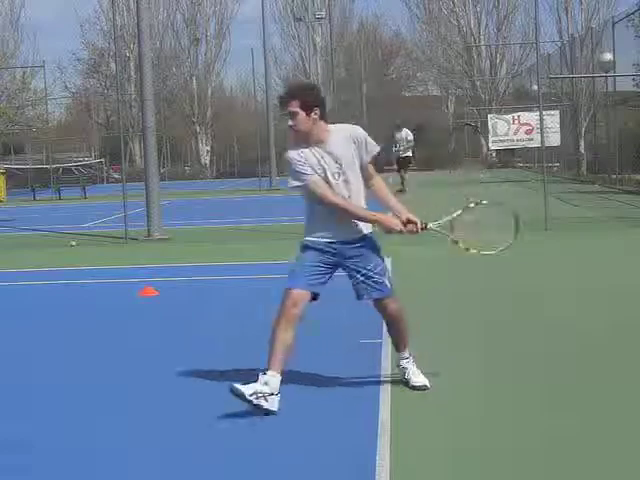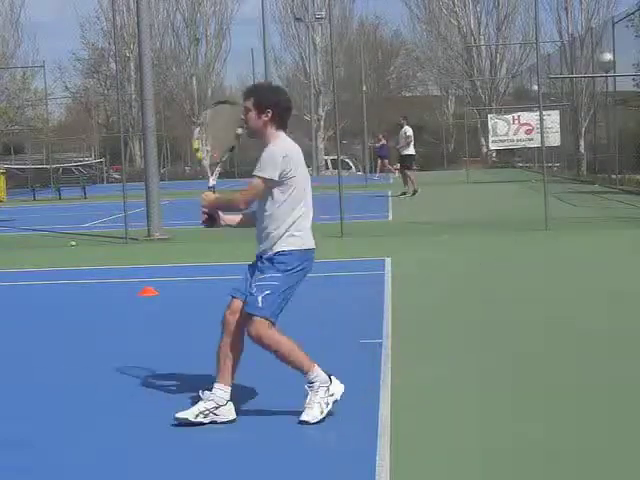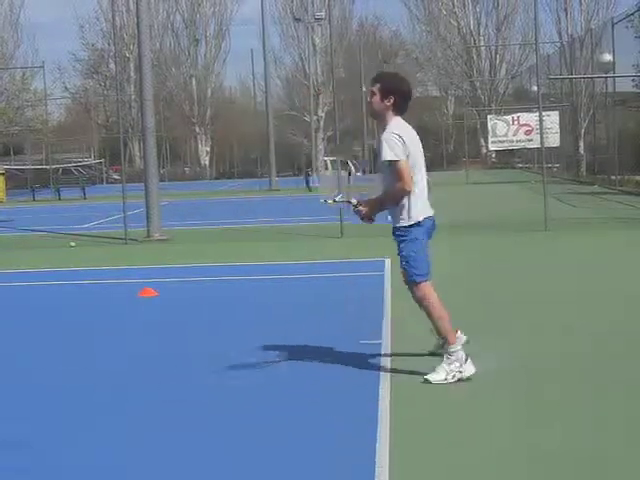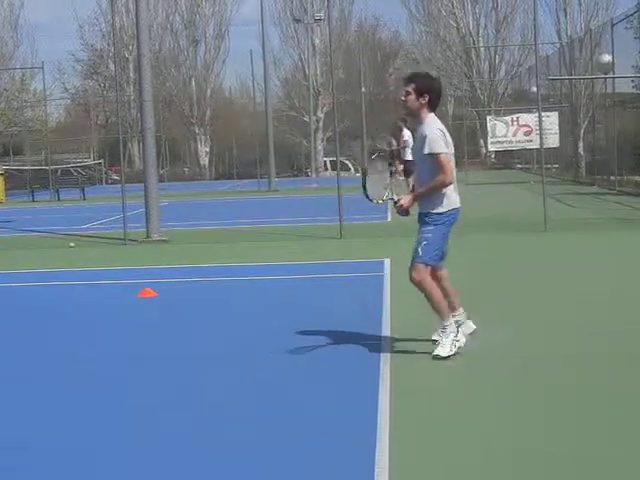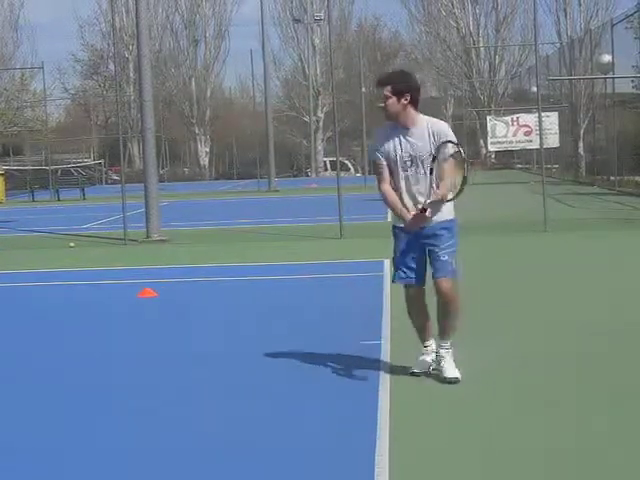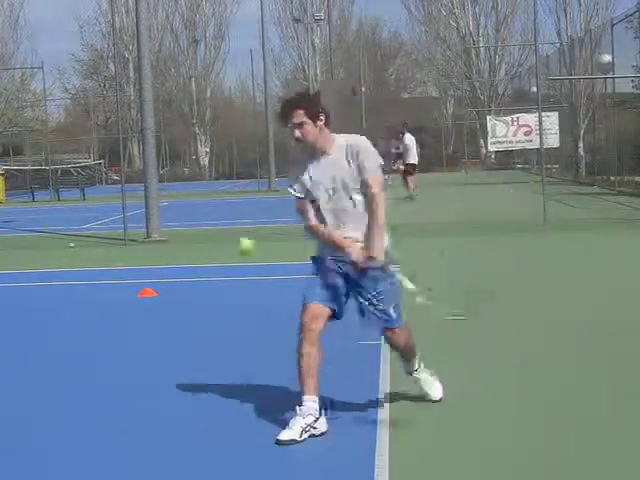
dt=0.7s
person 1, frame 1
left shoulder: (353, 136)
right shoulder: (295, 156)
left elbow: (372, 179)
right elbow: (333, 201)
left wrist: (401, 212)
right wrist: (383, 220)
left hip: (358, 240)
right hip: (318, 244)
left knee: (391, 308)
right knee: (293, 305)
left ankle: (406, 363)
right ankle: (267, 386)
person 1, frame 2
left shoulder: (280, 150)
right shoulder: (275, 151)
left elbow: (244, 199)
left wrist: (214, 201)
right wrist: (225, 217)
left hip: (290, 253)
right hip: (272, 253)
left knee: (258, 328)
right knee: (232, 318)
left ankle: (321, 383)
right ankle: (220, 399)
person 1, frame 3
left shoulder: (391, 135)
right shoulder: (404, 131)
left elbow: (404, 185)
left wrist: (372, 206)
right wrist: (375, 203)
left hip: (411, 224)
right hip: (414, 221)
left knee: (422, 289)
right knee: (417, 285)
left ankle: (457, 358)
right ankle: (450, 335)
person 1, frame 4
left shoulder: (431, 130)
right shoulder: (422, 128)
left elbow: (447, 177)
left wrist: (414, 196)
right wrist: (412, 195)
left hip: (439, 212)
right hip: (432, 210)
left knee: (418, 273)
right knee: (434, 269)
left ankle: (451, 328)
right ankle: (459, 320)
person 1, frame 5
left shoulder: (438, 130)
right shoulder: (383, 137)
right elbow: (384, 186)
left wrist: (429, 210)
right wrist: (404, 215)
left hip: (440, 223)
right hip: (405, 227)
left knee: (445, 287)
right knee: (413, 294)
left ankle: (445, 350)
right ankle: (428, 348)
person 1, frame 6
left shoulder: (358, 146)
right shoulder: (301, 170)
left elbow: (376, 200)
right elbow: (312, 224)
left wrist: (375, 246)
right wrist: (345, 246)
left hip: (371, 259)
right hip: (331, 259)
left knee: (396, 335)
right knee: (310, 324)
left ankle: (416, 370)
right ankle: (310, 412)
